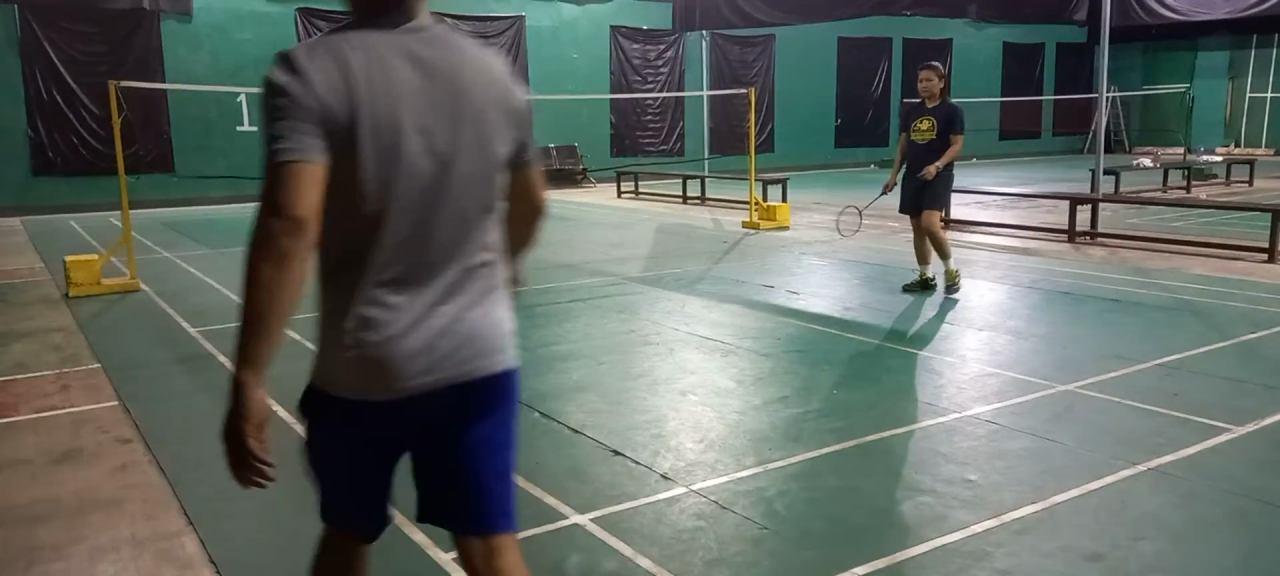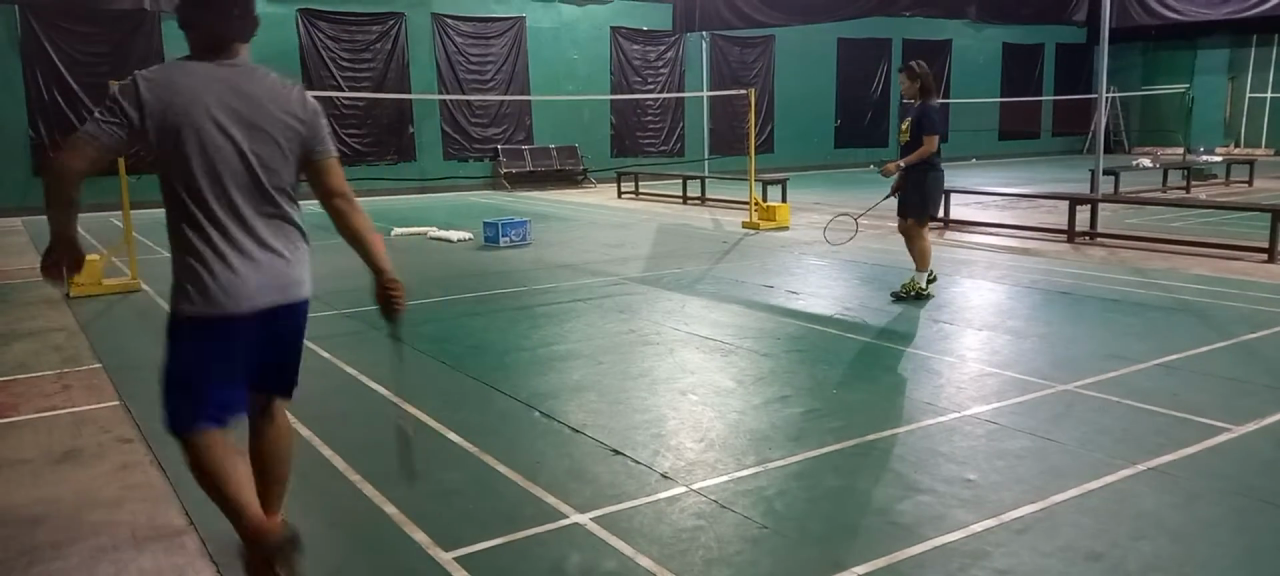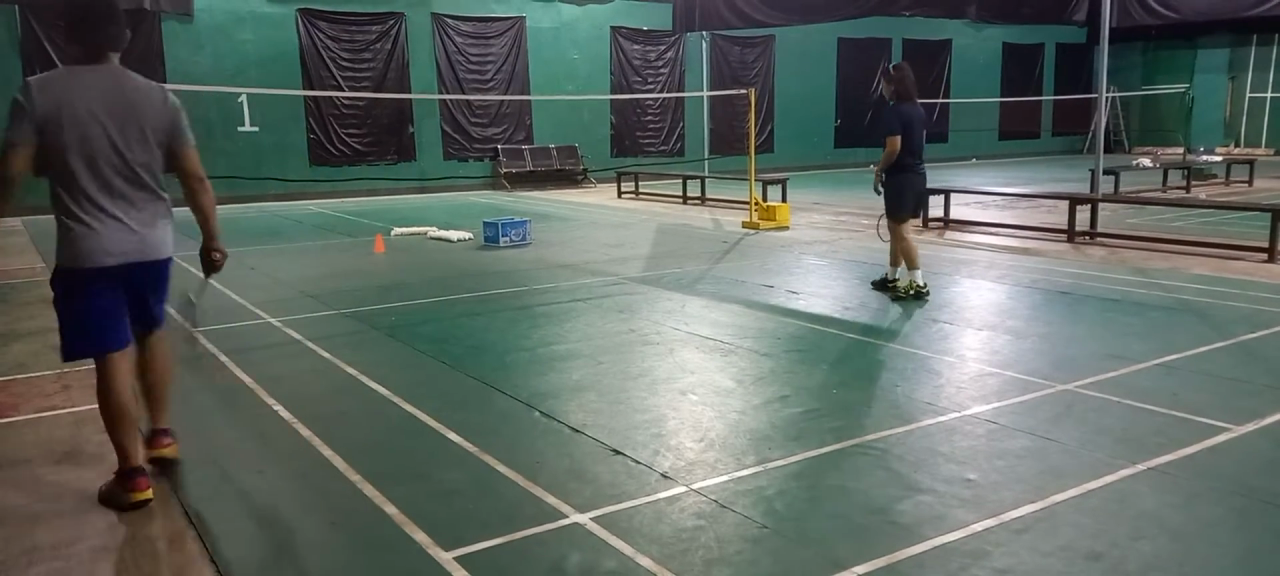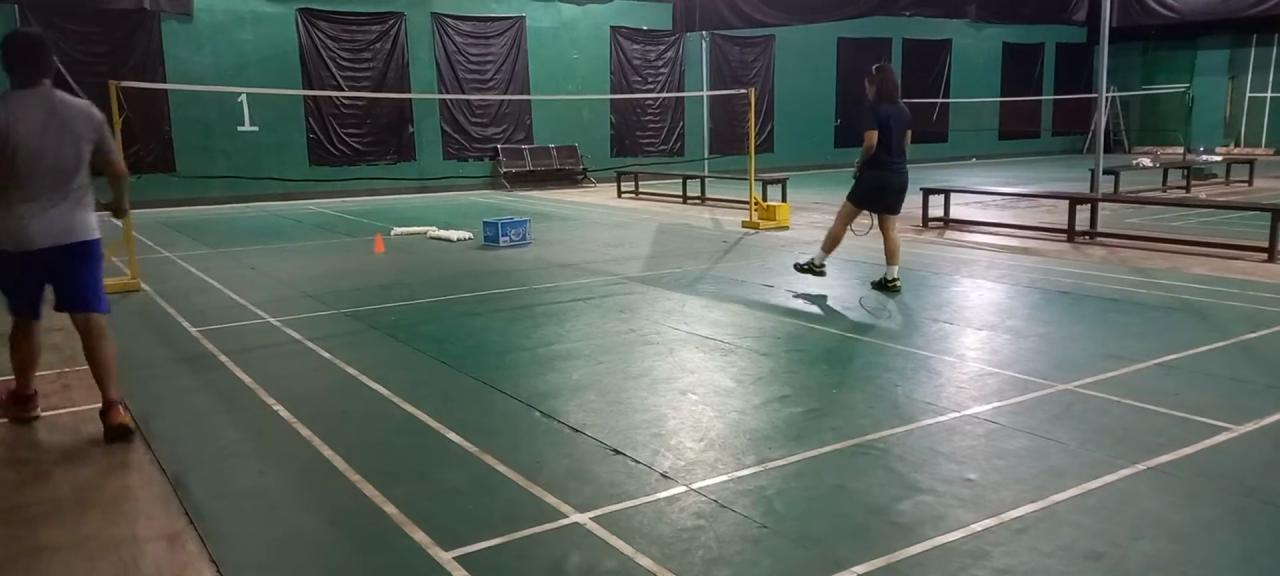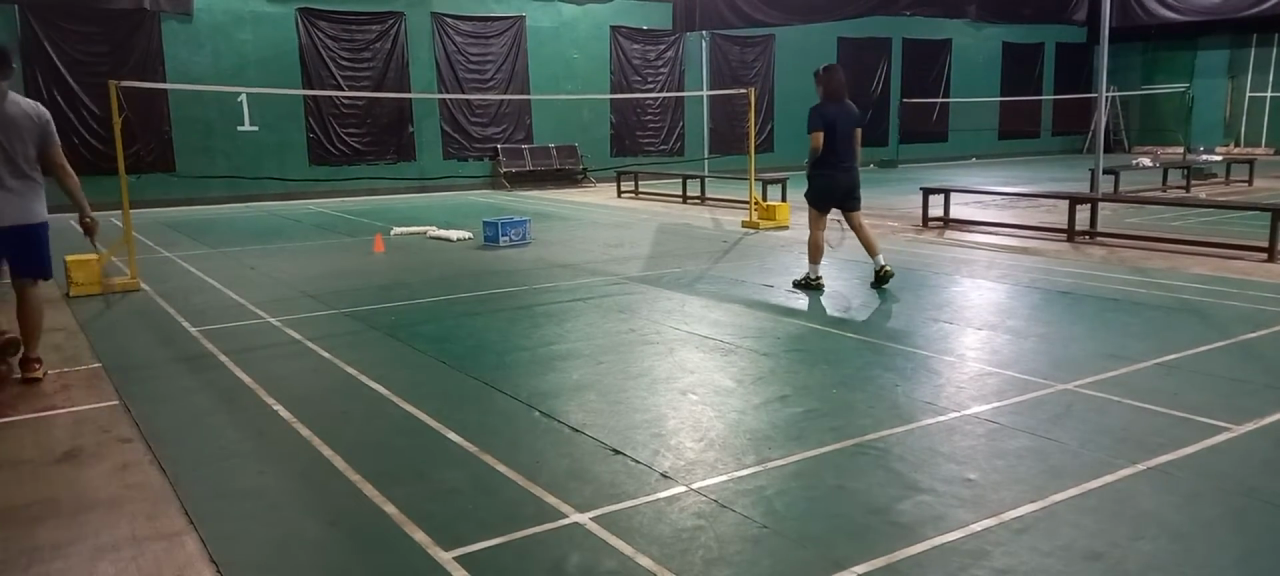
dt=0.7s
person 1, frame 1
left shoulder: (309, 72)
right shoulder: (493, 73)
left elbow: (291, 227)
right elbow: (530, 205)
left wrist: (248, 381)
left hip: (362, 366)
right hip: (479, 356)
left knee: (348, 530)
person 1, frame 2
left shoulder: (148, 91)
right shoulder: (294, 100)
left elbow: (64, 170)
right elbow: (338, 197)
left wrist: (63, 238)
right wrist: (384, 273)
left hip: (209, 297)
right hip: (285, 288)
left knee: (200, 428)
right knee: (268, 407)
right ankle: (271, 529)
person 1, frame 3
right shoulder: (160, 98)
right elbow: (195, 178)
right wrist: (211, 239)
left hip: (87, 254)
right hip: (152, 247)
left knee: (112, 360)
right knee: (150, 336)
left ankle: (133, 473)
right ankle: (160, 432)
person 1, frame 4
right shoulder: (85, 112)
right elbow: (118, 171)
right wrist: (120, 201)
right hip: (78, 235)
right knee: (92, 319)
right ankle: (114, 406)
person 1, frame 5
right shoulder: (35, 112)
right elbow: (60, 168)
right wrist: (84, 211)
right hip: (29, 217)
right knee: (28, 286)
right ankle: (31, 359)
person 2, frame 1
left shoulder: (952, 111)
right shoulder: (910, 111)
left elbow: (956, 145)
right elbow: (903, 146)
left wrist: (937, 166)
right wrist: (893, 175)
left hip: (938, 176)
right hip: (913, 177)
left knee: (930, 224)
right knee: (917, 227)
left ankle: (950, 269)
right ankle: (926, 276)
person 2, frame 2
left shoulder: (928, 110)
right shoulder: (915, 109)
left elbow: (930, 147)
left wrist: (899, 165)
right wrist: (900, 177)
left hip: (926, 178)
right hip: (913, 178)
left knee: (918, 229)
right knee: (905, 228)
left ankle: (921, 285)
right ankle: (924, 273)
person 2, frame 3
left shoulder: (895, 111)
right shoulder: (917, 109)
left elbow: (893, 148)
left wrist: (878, 172)
left hip: (901, 178)
right hip: (916, 175)
left knee: (900, 231)
right knee: (896, 229)
left ankle: (918, 284)
right ankle: (892, 278)
person 2, frame 4
left shoulder: (874, 109)
right shoulder: (903, 110)
left elbow: (871, 143)
right elbow: (906, 144)
left wrist: (860, 163)
left hip: (876, 175)
right hip: (899, 176)
left knee: (842, 220)
right knee: (889, 228)
left ankle: (818, 263)
right ankle: (892, 278)
person 2, frame 5
left shoulder: (818, 111)
right shoulder: (852, 109)
left elbow: (816, 145)
right elbow: (856, 143)
left wrist: (810, 163)
left hip: (825, 176)
right hip: (849, 175)
left knee: (817, 227)
right knee: (857, 223)
left ankle: (813, 277)
right ankle: (881, 267)
